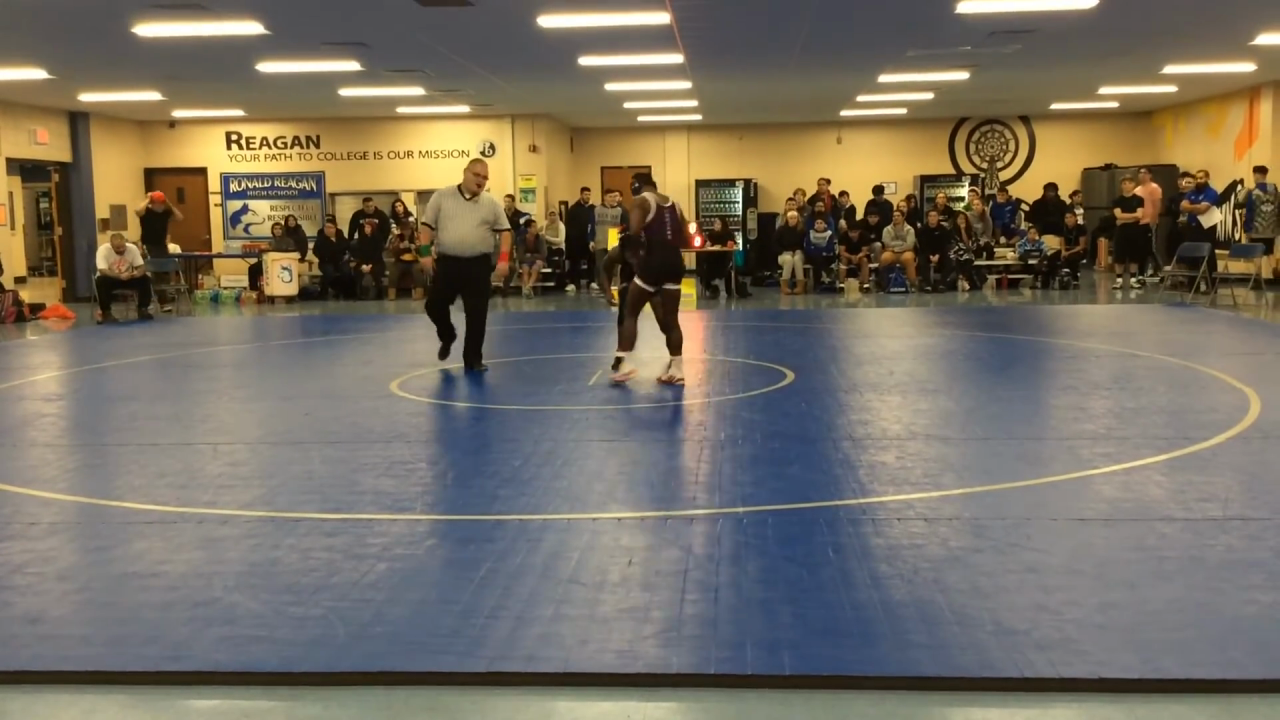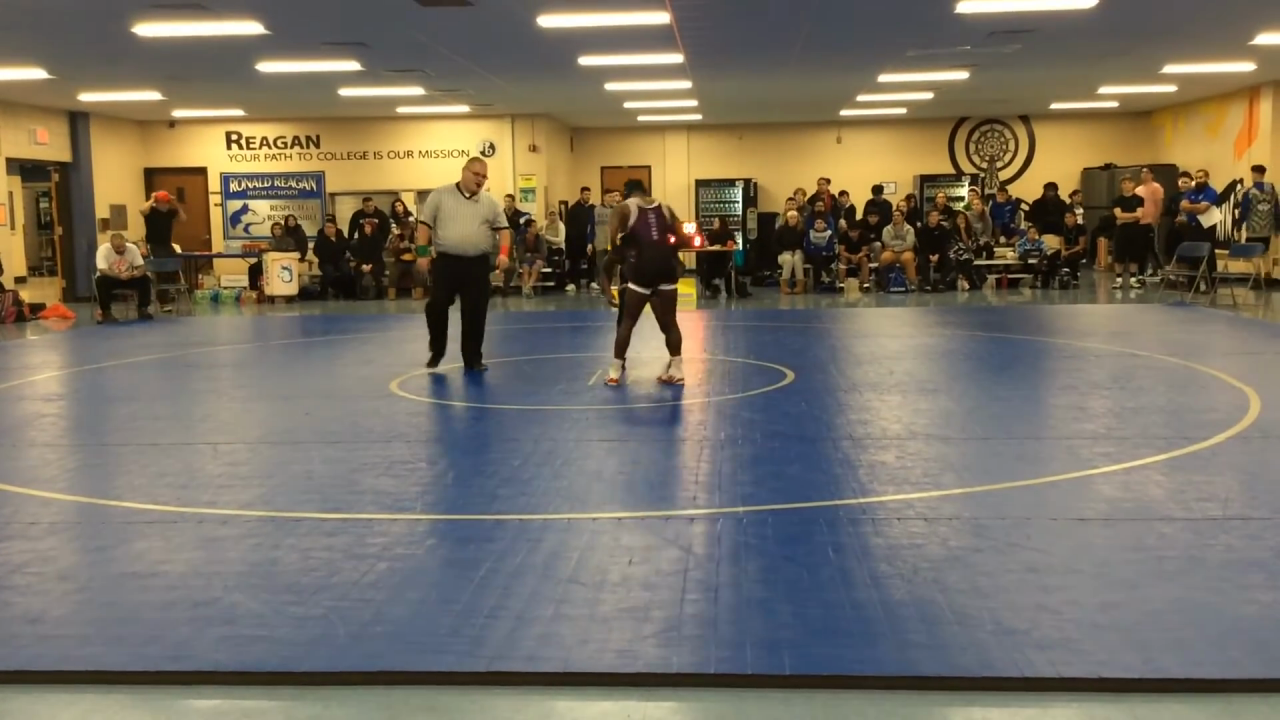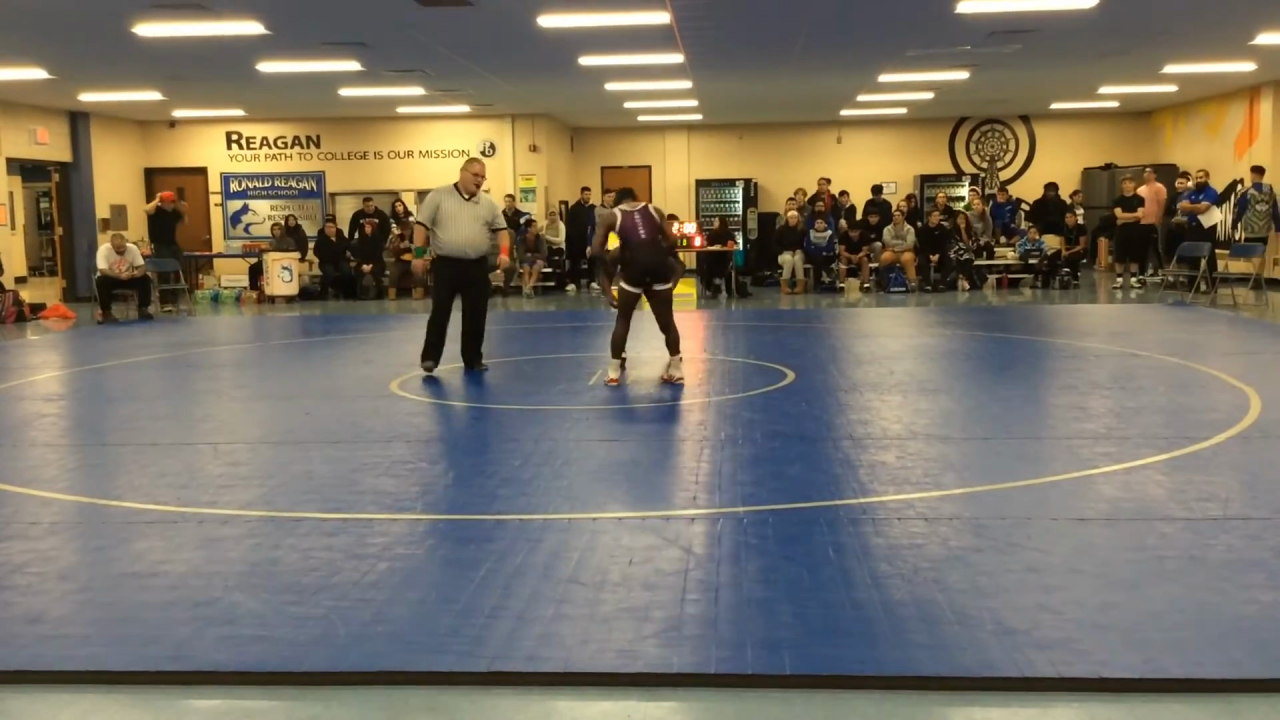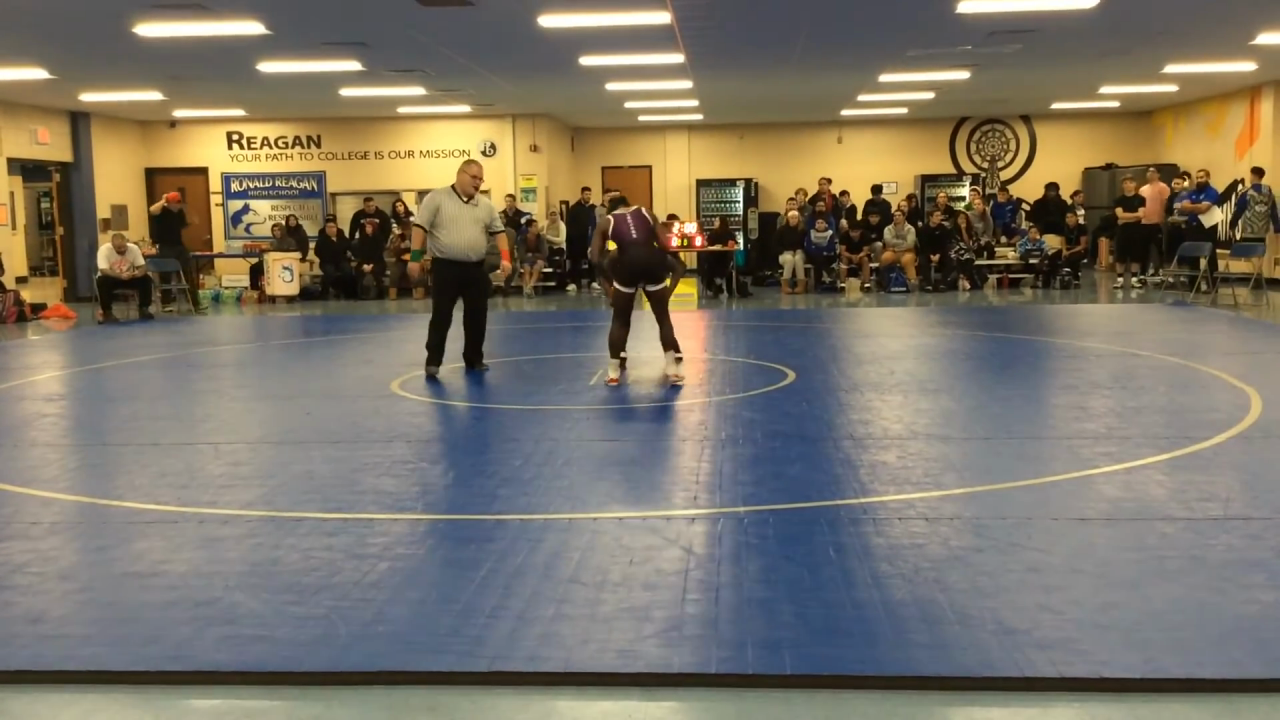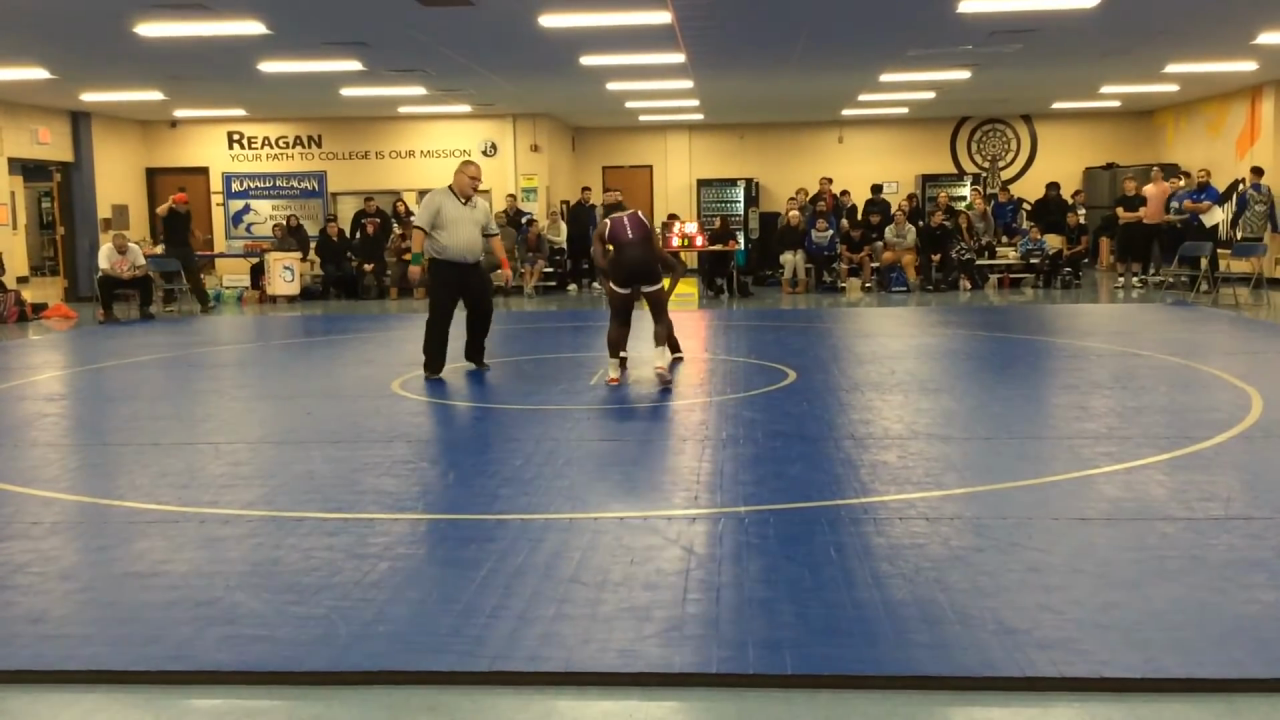
dt=0.1s
person 1, frame 1
left shoulder: (491, 203)
right shoulder: (442, 197)
left elbow: (505, 231)
right elbow: (428, 225)
left wrist: (503, 258)
right wrist: (426, 252)
left hip: (478, 265)
right hip: (447, 263)
left knee: (476, 313)
right knee: (435, 304)
left ankle: (473, 359)
right ankle: (447, 337)
person 1, frame 2
left shoulder: (490, 202)
right shoulder: (440, 195)
left elbow: (503, 229)
right elbow: (426, 224)
left wrist: (503, 253)
left hip: (477, 264)
right hip: (445, 262)
left knee: (475, 313)
right knee: (436, 307)
left ankle: (473, 359)
right ankle: (436, 351)
person 1, frame 3
left shoulder: (488, 202)
right shoulder: (439, 196)
left elbow: (501, 229)
right elbow: (423, 225)
left wrist: (503, 252)
left hip: (477, 266)
right hip: (446, 264)
left knee: (475, 315)
right knee: (440, 311)
left ankle: (473, 360)
right ankle: (430, 357)
person 1, frame 4
left shoulder: (485, 205)
right shoulder: (437, 198)
left elbow: (499, 232)
right elbow: (420, 228)
left wrist: (505, 257)
right wrist: (415, 257)
left hip: (476, 269)
right hip: (445, 267)
left knee: (477, 316)
right knee: (441, 315)
left ankle: (474, 359)
right ankle: (432, 362)
person 1, frame 5
left shoulder: (482, 206)
right shoulder: (436, 199)
left elbow: (492, 236)
right elbow: (420, 230)
left wrist: (504, 264)
right wrist: (416, 261)
left hip: (473, 268)
right hip: (444, 268)
left knee: (483, 311)
right knee: (439, 318)
left ankle: (475, 355)
right ankle: (433, 366)
person 2, frame 1
left shoulder: (638, 201)
right shoulder: (672, 203)
left elbow: (636, 231)
right elbow: (685, 239)
left wrist: (639, 248)
left hip: (653, 262)
right hip: (674, 262)
left knee: (630, 314)
right knee: (670, 320)
left ankle: (624, 367)
right ankle: (676, 371)
person 2, frame 2
left shoulder: (623, 208)
right shoulder: (663, 207)
left elbow: (612, 239)
right elbow: (682, 239)
left wrist: (626, 252)
left hip: (644, 264)
right hip: (667, 262)
left knee: (628, 320)
right knee: (668, 320)
left ankle: (615, 373)
right ankle: (676, 371)
person 2, frame 3
left shoulder: (611, 215)
right shoulder: (654, 210)
left elbow: (596, 250)
right elbow: (672, 241)
left hip: (634, 260)
right hip: (658, 259)
left knee: (623, 319)
right knee: (666, 320)
left ankle: (614, 373)
right ankle: (675, 371)
person 2, frame 4
left shoulder: (606, 222)
right shoulder: (646, 212)
left elbow: (595, 258)
right elbow: (663, 244)
left wrist: (610, 272)
left hip: (627, 262)
right hip: (651, 259)
left knee: (620, 320)
right knee: (663, 318)
left ankle: (613, 374)
right ankle: (673, 370)
person 2, frame 5
left shoulder: (602, 226)
right shoulder: (641, 216)
left elbow: (600, 262)
right elbow: (656, 249)
left hip: (623, 261)
right hip: (647, 258)
left knee: (618, 319)
right knee: (660, 317)
left ankle: (614, 372)
right ankle: (661, 362)
